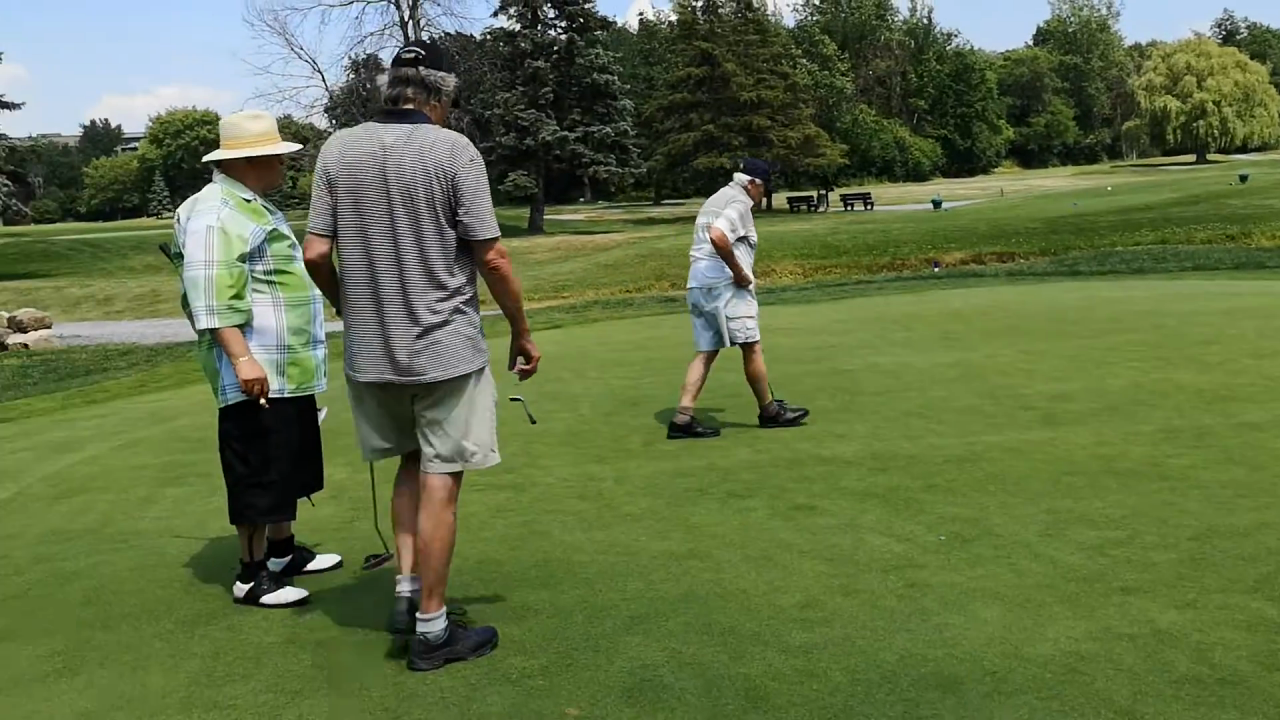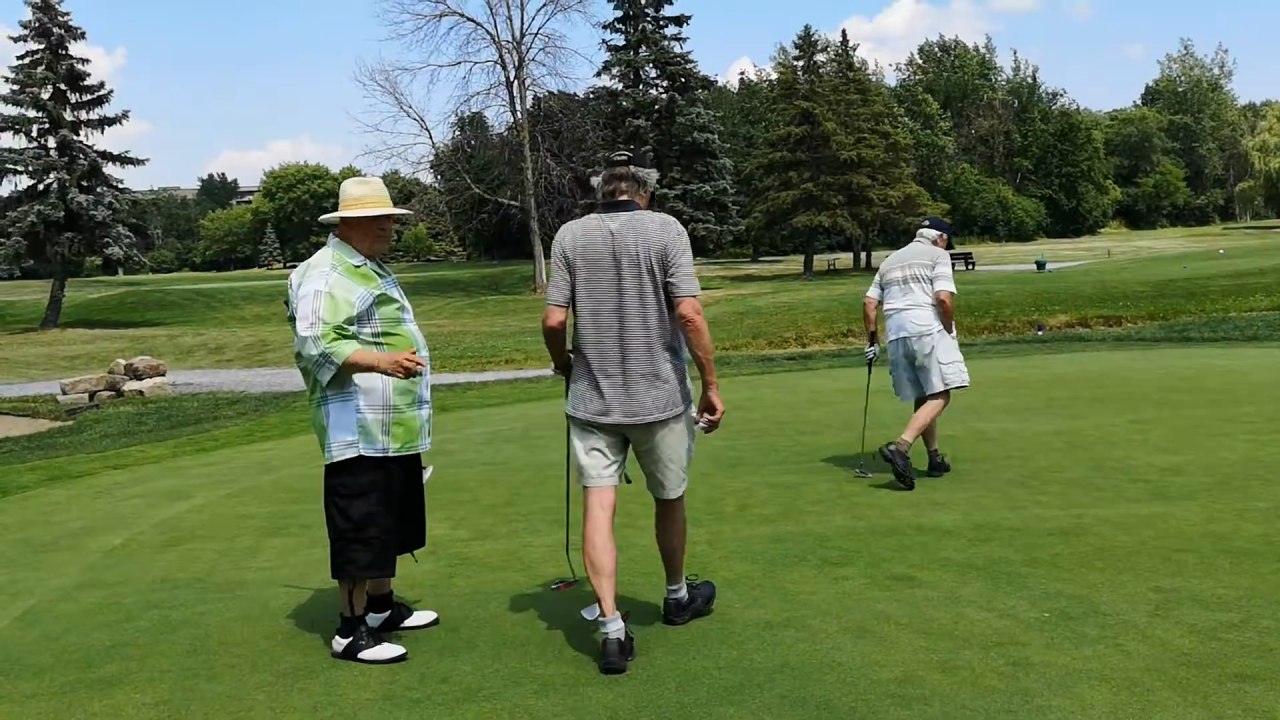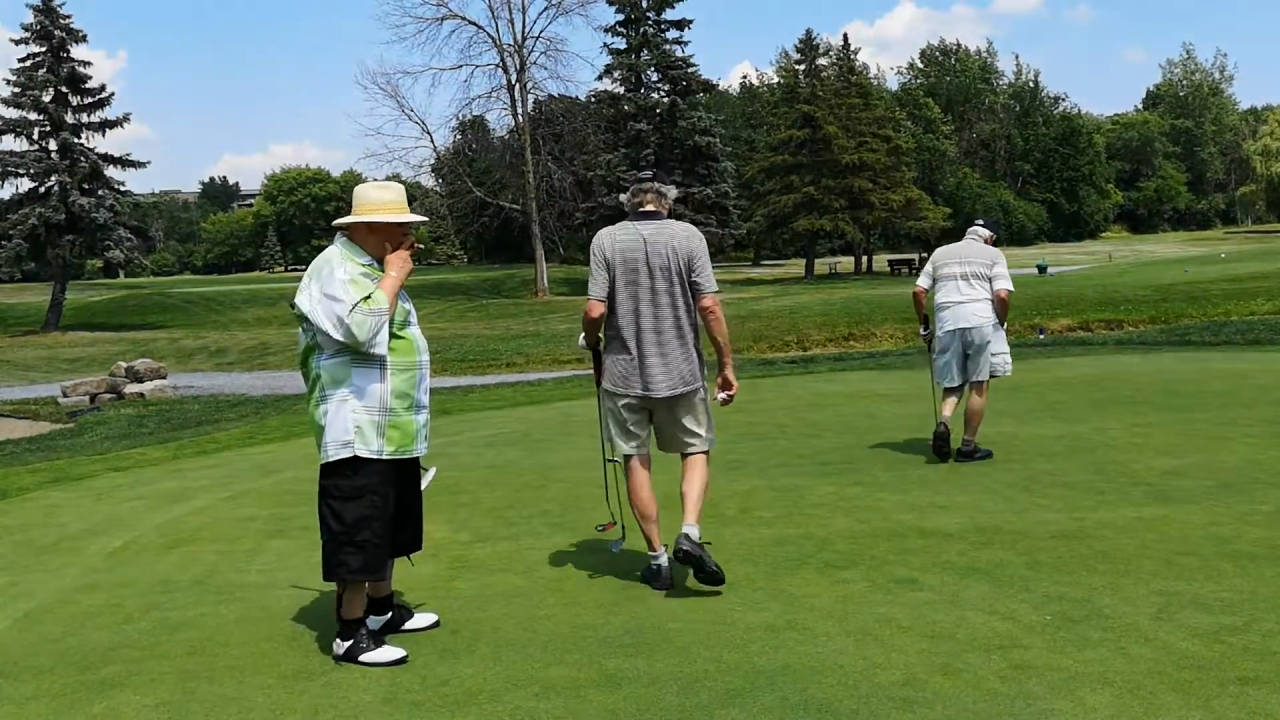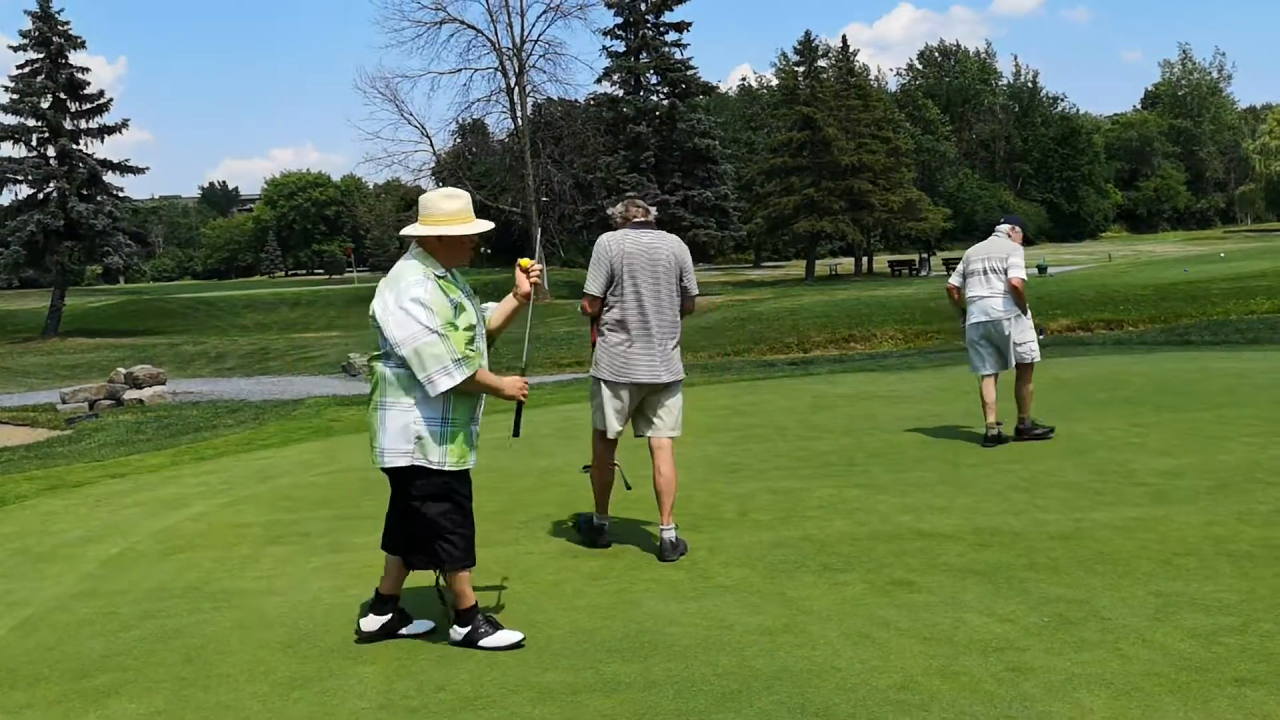
dt=1s
person 1, frame 1
left shoulder: (338, 149)
right shoulder: (453, 150)
left elbow: (316, 253)
right elbow: (491, 257)
right wrist: (522, 332)
left hip: (370, 351)
right hip: (445, 348)
left knee: (411, 467)
right knee: (441, 484)
left ankle: (405, 594)
right ankle: (431, 629)
person 1, frame 2
left shoulder: (570, 235)
right shoulder: (665, 229)
left elbow: (553, 321)
right elbow: (688, 313)
left wrist: (563, 364)
right wrist: (710, 385)
left hip: (592, 398)
right hip: (659, 395)
left knee: (598, 507)
right knee: (670, 498)
left ankle: (611, 628)
right ankle: (678, 596)
person 1, frame 3
left shoulder: (606, 239)
right shoulder: (688, 235)
left elbow: (595, 311)
right elbow: (709, 307)
left wrist: (590, 340)
right wrist: (726, 365)
left hip: (624, 374)
right hip: (681, 373)
left knee: (637, 464)
right knee: (695, 452)
left ankle: (657, 560)
right ankle: (690, 534)
person 1, frame 4
left shoulder: (608, 242)
right shoulder: (676, 245)
left elbow: (592, 306)
right elbow: (689, 306)
left wrist: (587, 307)
left hip: (616, 363)
right hip: (665, 363)
left knee: (605, 441)
right knee: (662, 446)
left ankle: (600, 523)
right ankle: (668, 534)
person 2, frame 1
left shoulder: (251, 205)
right shoulder: (214, 211)
right elbow: (212, 297)
right wrist: (242, 358)
left hip: (287, 370)
right hip: (256, 373)
left knee: (285, 469)
right knee: (259, 475)
left ankle: (284, 552)
right ankle: (252, 575)
person 2, frame 2
left shoulder: (370, 268)
right shoulder: (326, 273)
right elbow: (319, 344)
right wrist: (382, 362)
left hip: (394, 426)
right hip: (358, 428)
left knee: (387, 522)
right knee: (360, 527)
left ankle: (381, 607)
right ankle: (351, 630)
person 2, frame 3
left shoulder: (372, 267)
right shoulder: (335, 268)
right elbow: (365, 329)
right wrist: (394, 277)
left hip: (394, 428)
right hip: (357, 430)
left knee: (389, 523)
right knee: (358, 529)
left ankle: (382, 608)
right ankle: (351, 633)
person 2, frame 4
left shoulder: (445, 277)
right shoulder: (410, 286)
left elbow: (479, 326)
right elbow: (441, 362)
left wrist: (517, 298)
right wrist: (499, 385)
left hip: (438, 430)
right hip: (422, 432)
left knee: (414, 523)
right knee: (446, 523)
left ankle: (382, 611)
right ankle: (468, 620)
person 3, frame 1
left shoulder: (717, 199)
right shoulder: (739, 202)
right elbow: (717, 237)
right wrist: (739, 272)
left hip: (700, 282)
right hip: (723, 283)
left knee: (706, 351)
right knee: (752, 347)
left ankle: (683, 418)
right ankle: (769, 411)
person 3, frame 2
left shoulder: (890, 260)
right shoulder: (938, 255)
left elbow: (869, 303)
right elbow: (944, 298)
left wrist: (871, 340)
right wrist: (949, 330)
left hip: (896, 334)
right hip: (927, 330)
left knee: (923, 397)
right knee: (938, 397)
left ankle: (935, 459)
right ankle: (899, 447)
person 3, frame 3
left shoulder: (940, 254)
right shoulder: (993, 254)
left elbow: (918, 291)
right elbow: (1002, 296)
left wrist: (924, 324)
right wrist: (1000, 323)
left hip: (947, 325)
right hip: (981, 323)
left knee: (953, 384)
right knee: (979, 385)
left ankle: (944, 423)
right ankle: (968, 446)
person 3, frame 4
left shoulder: (972, 251)
right shoulder: (1013, 248)
left elbow: (952, 287)
right elbow: (1015, 284)
left wrist: (964, 313)
right wrist: (1025, 311)
left hip: (976, 318)
right hip: (1006, 315)
left knee: (988, 374)
right knee: (1024, 369)
left ankle: (992, 430)
right ankle: (1025, 424)
